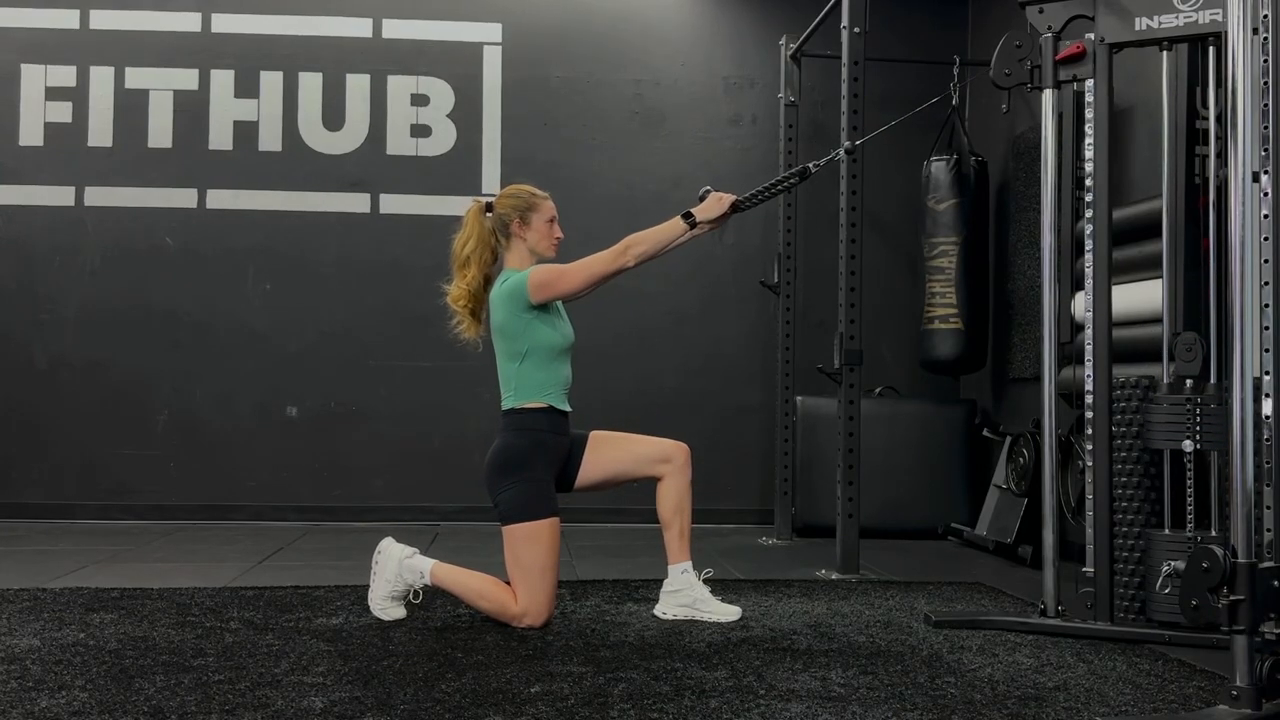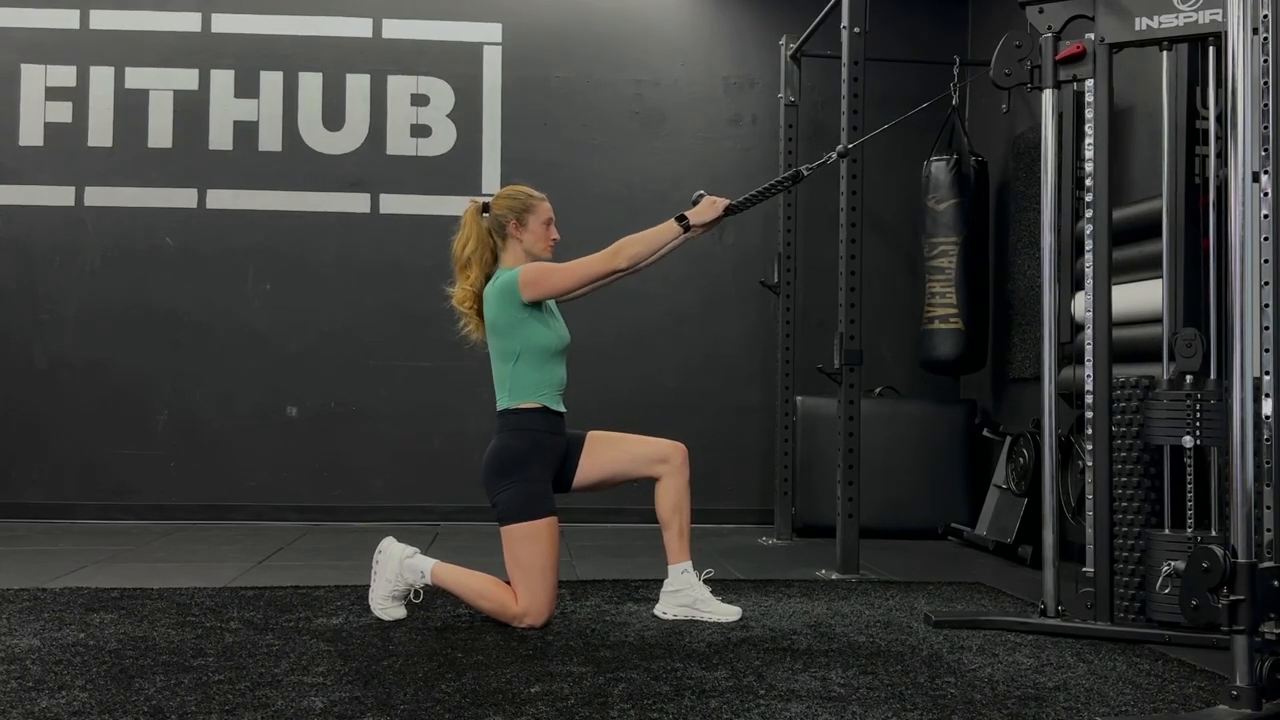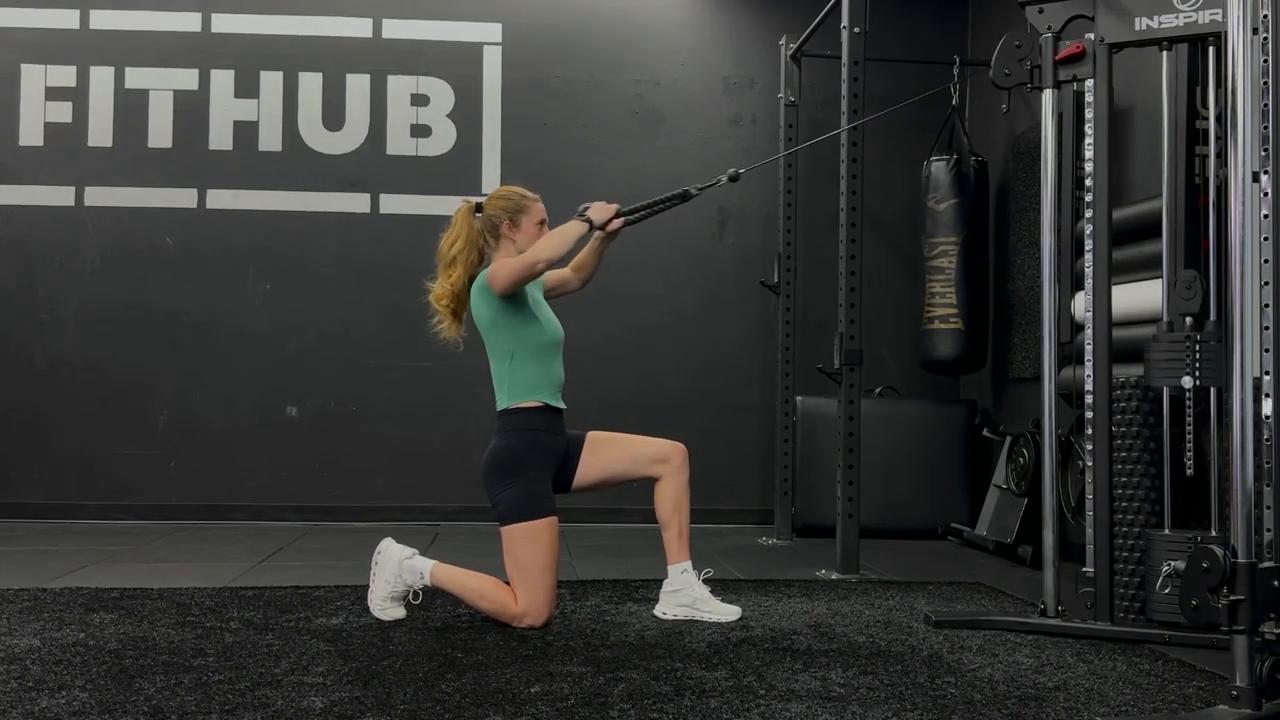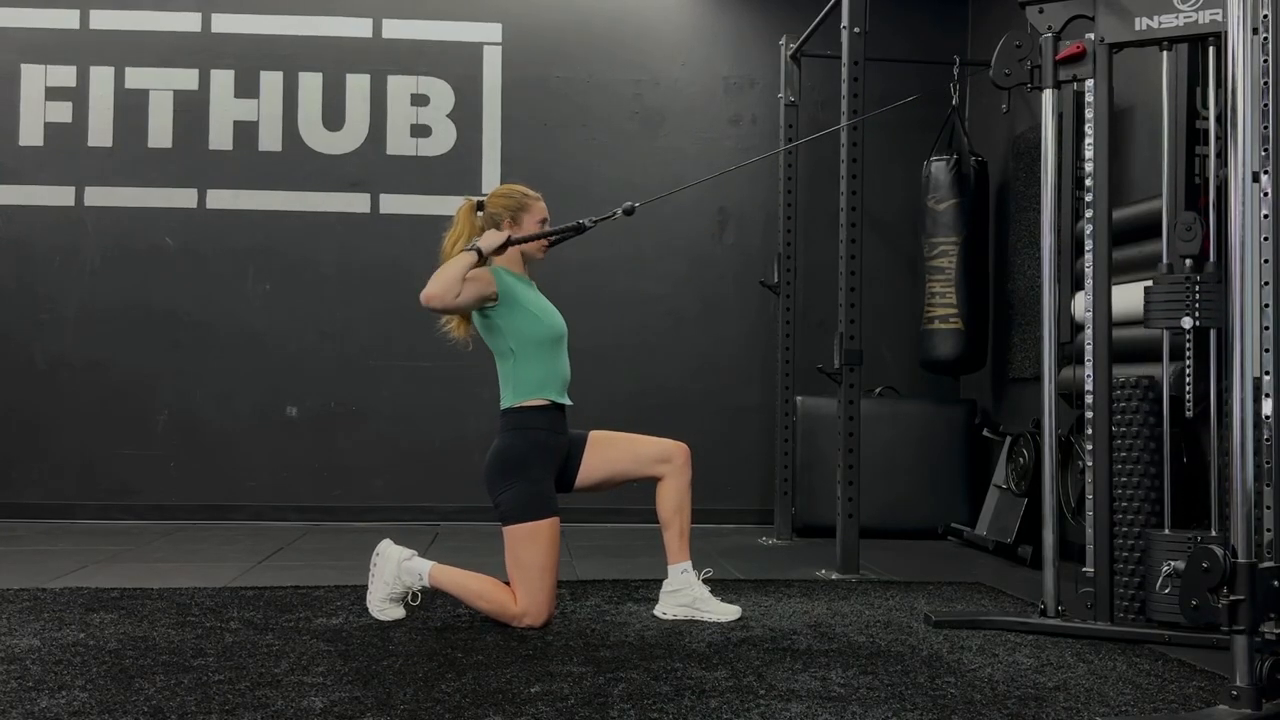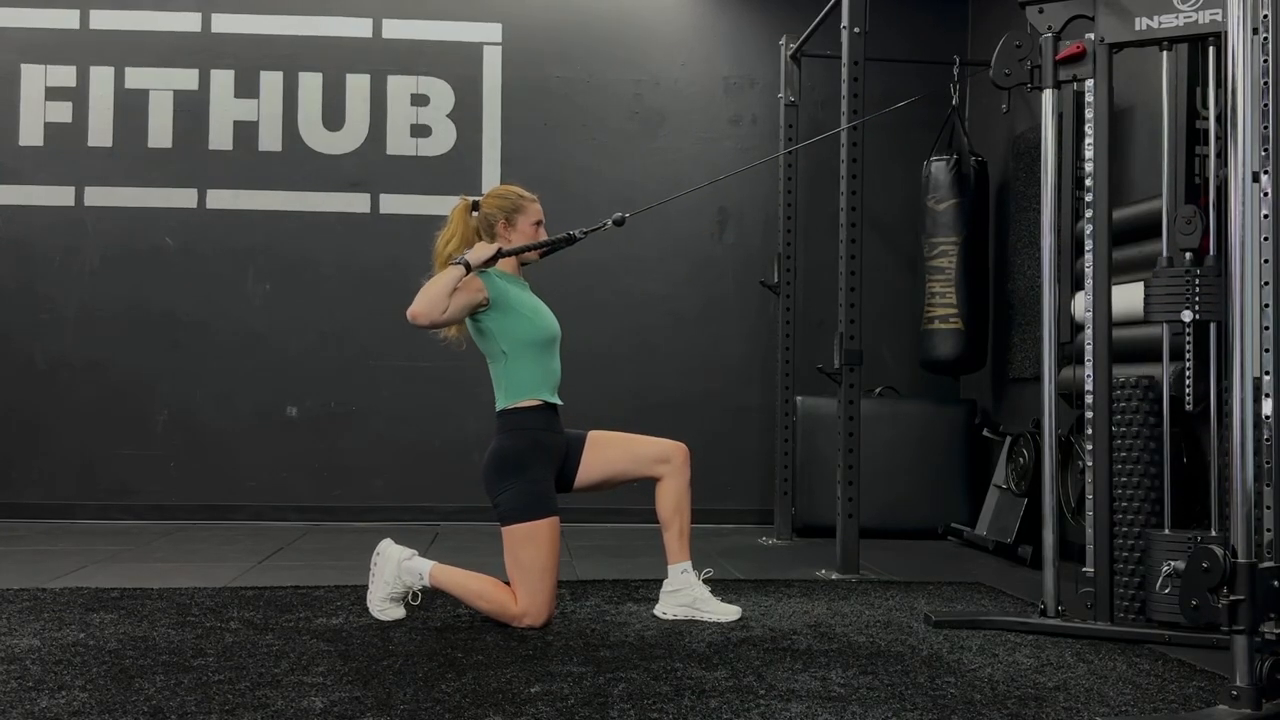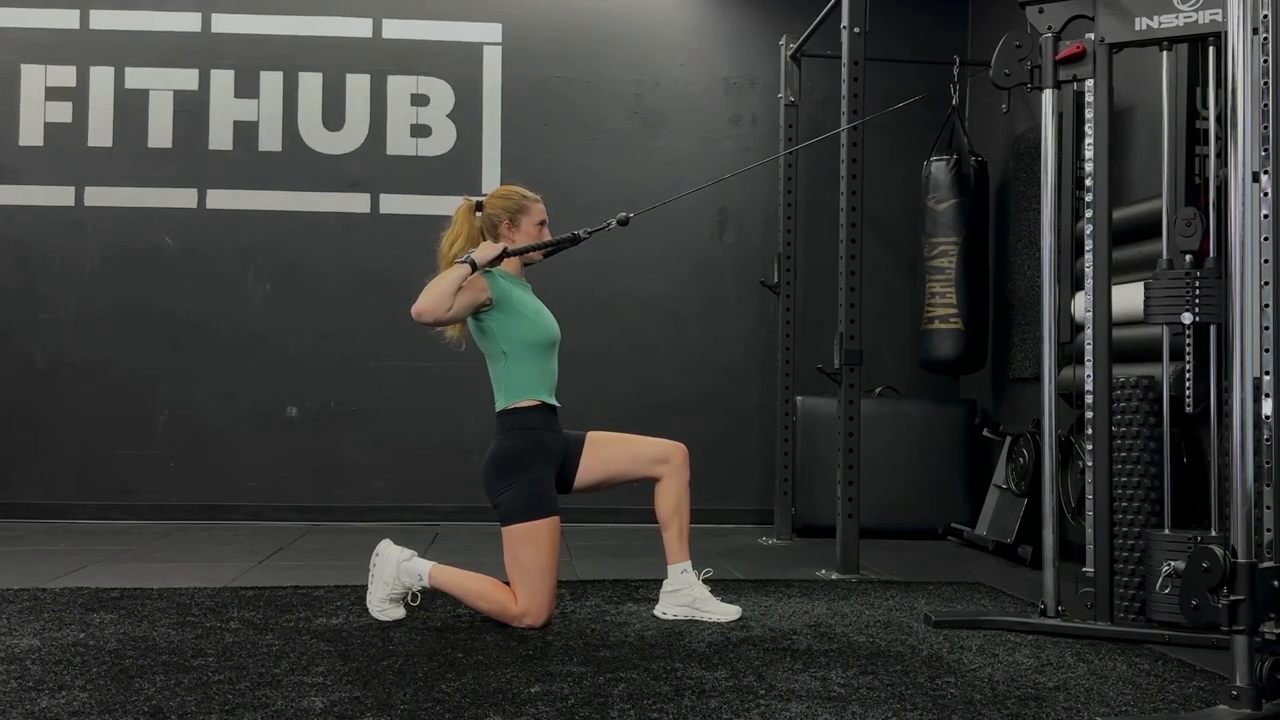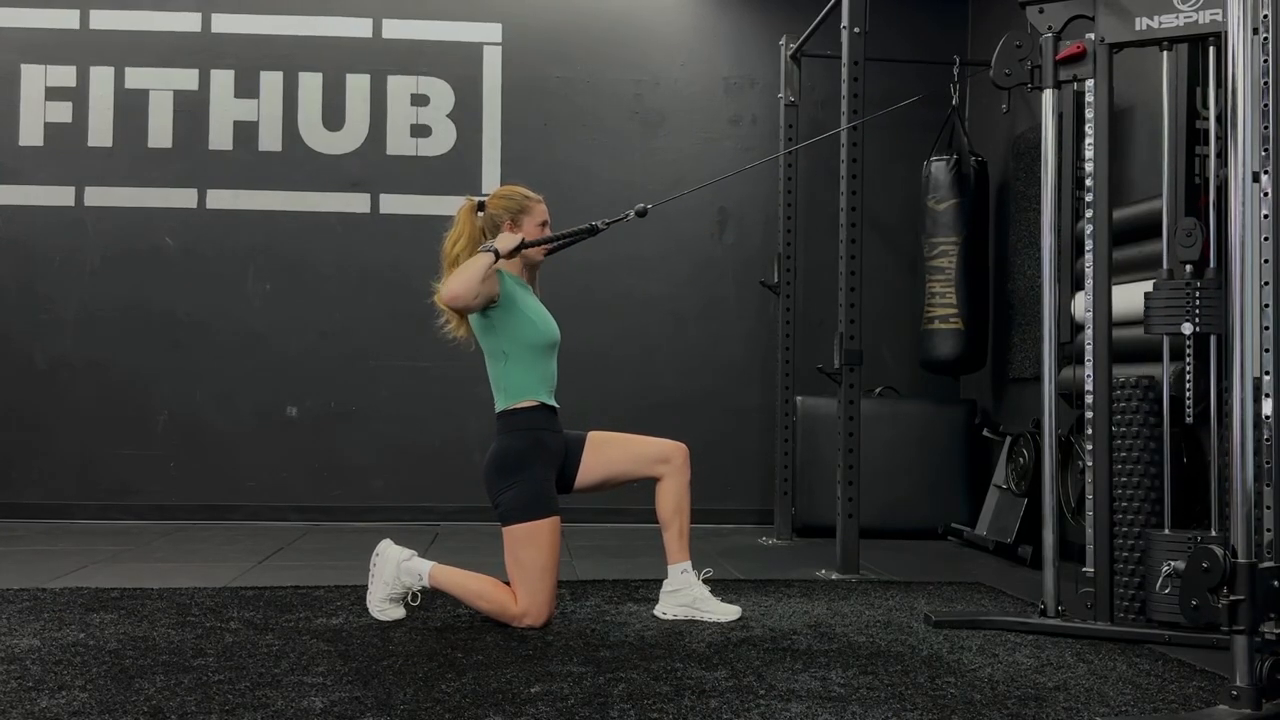
dt=0.3s
person 1, frame 1
left shoulder: (533, 285)
right shoulder: (520, 286)
left elbow: (622, 259)
right elbow: (623, 256)
left wrist: (699, 225)
right wrist: (695, 216)
left hip: (554, 443)
right hip: (524, 451)
left knee: (674, 457)
right knee: (530, 614)
left ankle: (680, 590)
right ankle: (410, 567)
person 1, frame 2
left shoulder: (535, 287)
right shoulder: (512, 282)
left elbow: (620, 269)
right elbow: (611, 261)
left wrist: (689, 227)
right wrist: (689, 218)
left hip: (552, 442)
right hip: (520, 451)
left knee: (671, 457)
right knee: (531, 613)
left ankle: (680, 590)
right ankle: (411, 566)
person 1, frame 3
left shoulder: (523, 285)
right shoulder: (495, 281)
left elbow: (575, 276)
right elbow: (538, 258)
left wrist: (602, 232)
right wrist: (586, 218)
left hip: (552, 442)
right hip: (520, 450)
left knee: (671, 457)
right knee: (531, 613)
left ankle: (680, 590)
right ankle: (411, 568)
person 1, frame 4
left shoulder: (517, 282)
right shoulder: (488, 280)
right elbow: (432, 297)
left wrist: (528, 252)
right wrist: (478, 249)
left hip: (554, 440)
right hip: (523, 447)
left knee: (674, 457)
right knee: (530, 614)
left ankle: (680, 591)
right ankle: (408, 569)
person 1, frame 5
left shoulder: (513, 285)
right shoulder: (482, 285)
right elbow: (421, 314)
right wrist: (466, 261)
left hip: (551, 440)
right hip: (520, 448)
left knee: (672, 457)
right knee: (530, 614)
left ankle: (680, 590)
right ankle: (409, 568)
person 1, frame 6
left shoulder: (513, 286)
right shoulder: (486, 285)
right elbow: (425, 311)
left wrist: (517, 263)
right wrist: (472, 259)
left hip: (550, 441)
right hip: (519, 449)
left knee: (672, 458)
right knee: (530, 614)
left ankle: (680, 591)
right ankle: (408, 569)
person 1, frame 7
left shoulder: (515, 285)
right shoulder: (490, 282)
right elbow: (450, 295)
left wrist: (530, 267)
right wrist: (492, 249)
left hip: (551, 441)
right hip: (520, 449)
left knee: (673, 458)
right knee: (530, 614)
left ankle: (680, 590)
right ankle: (408, 569)
